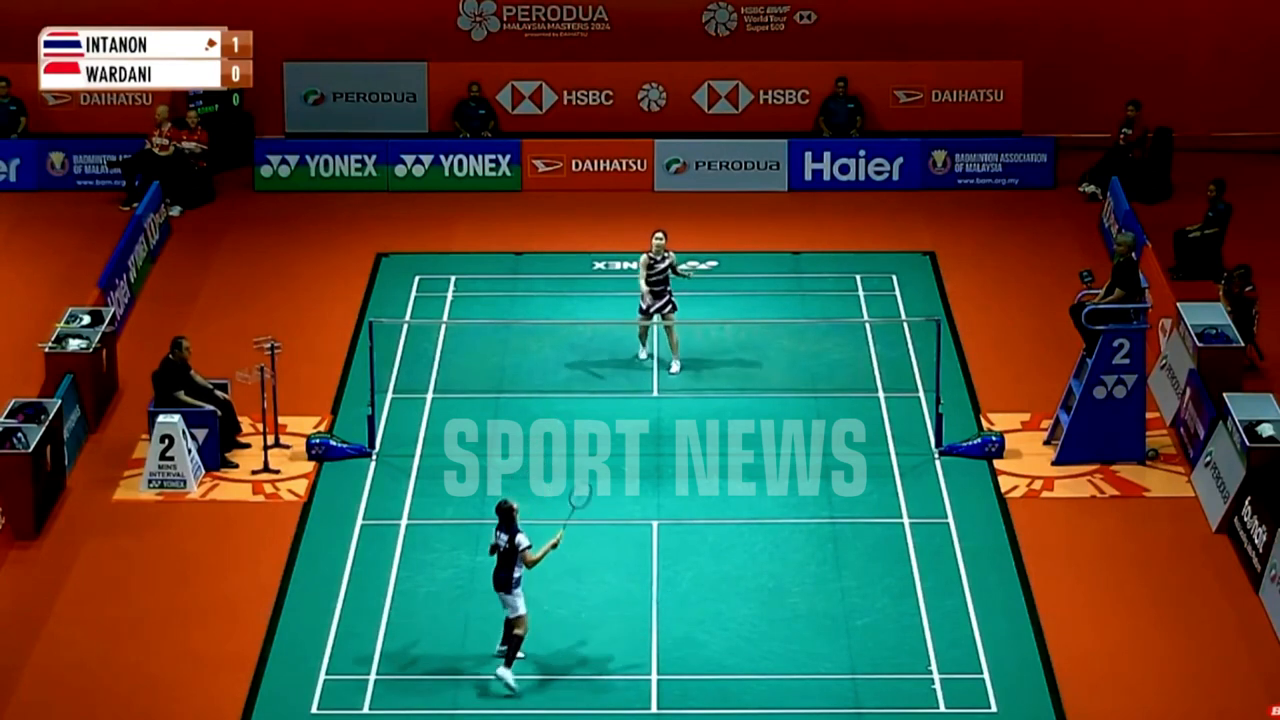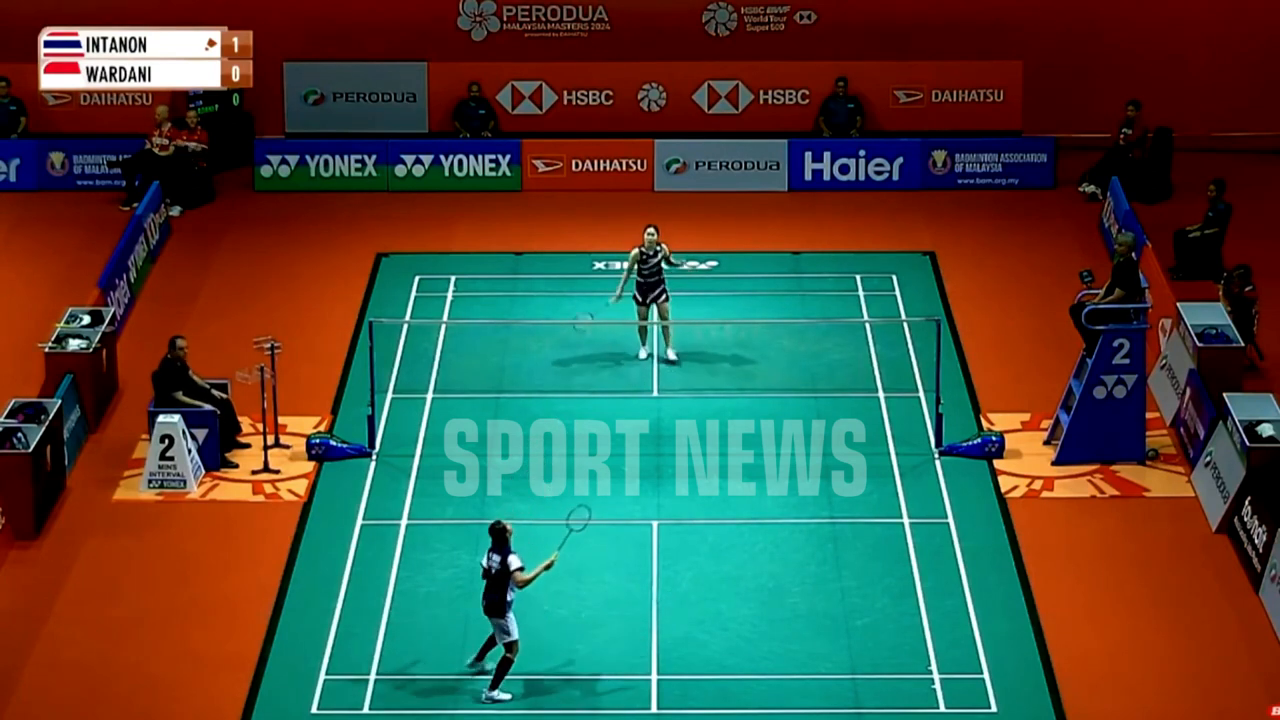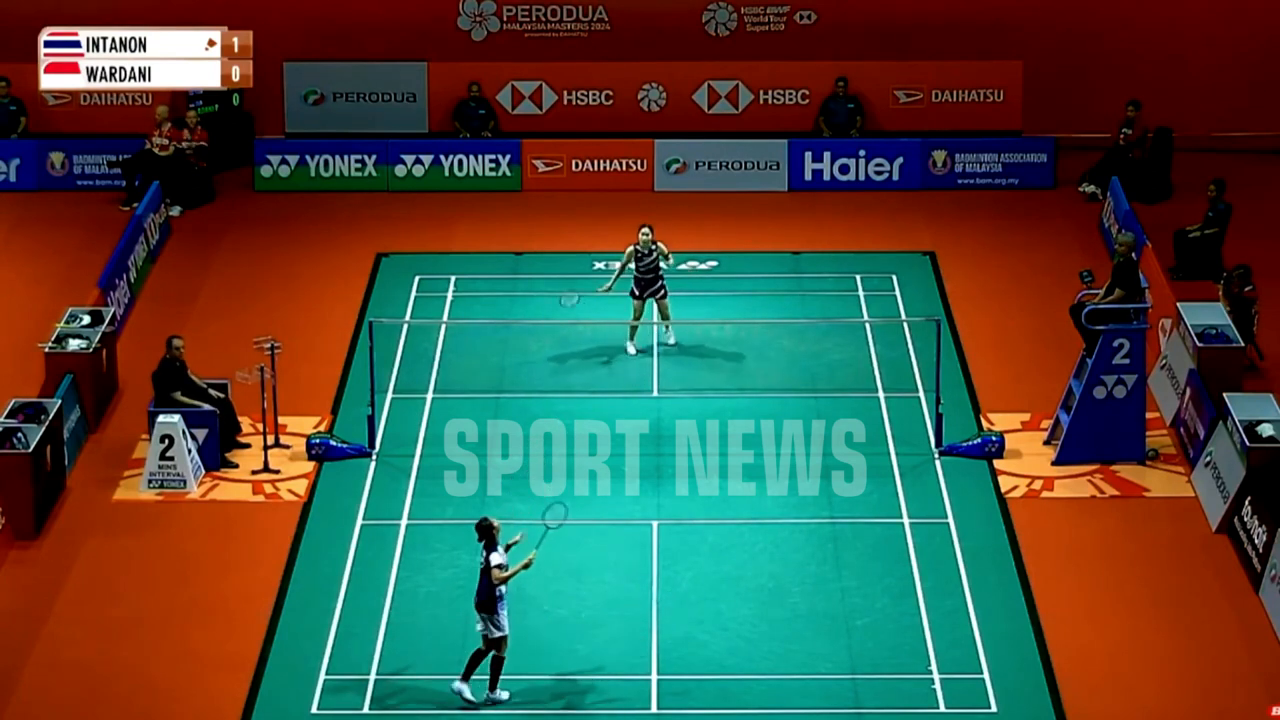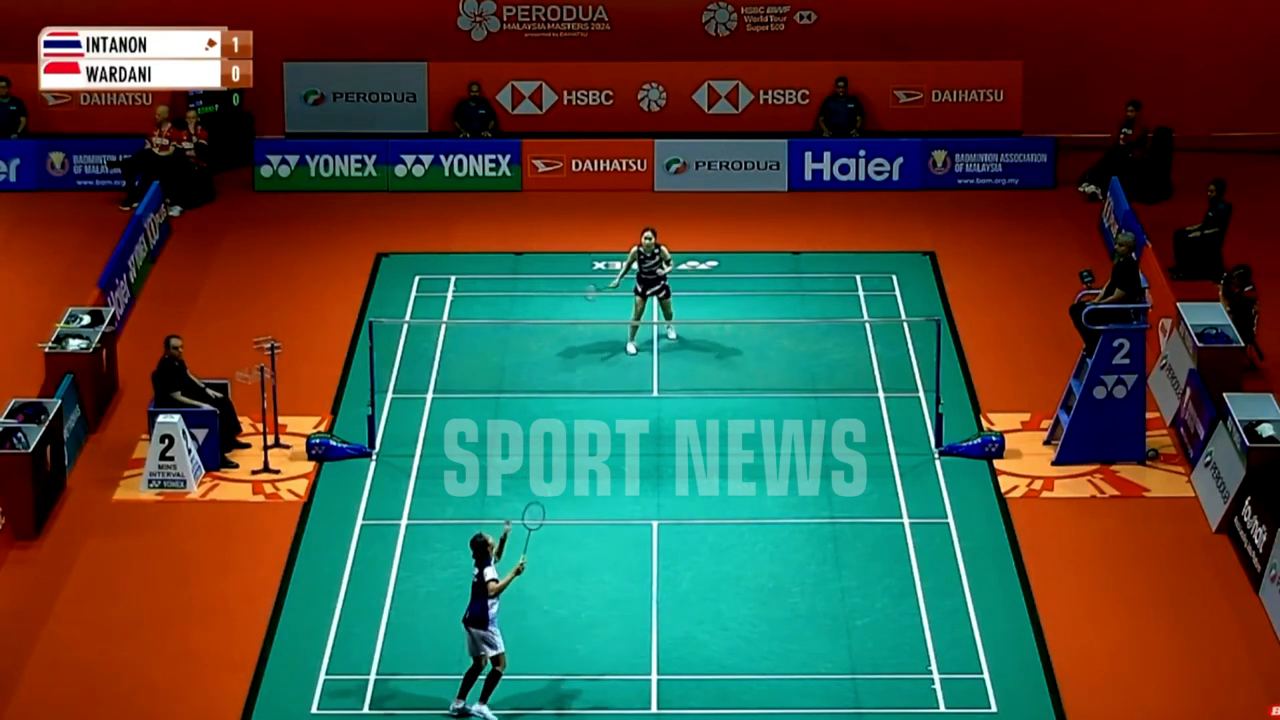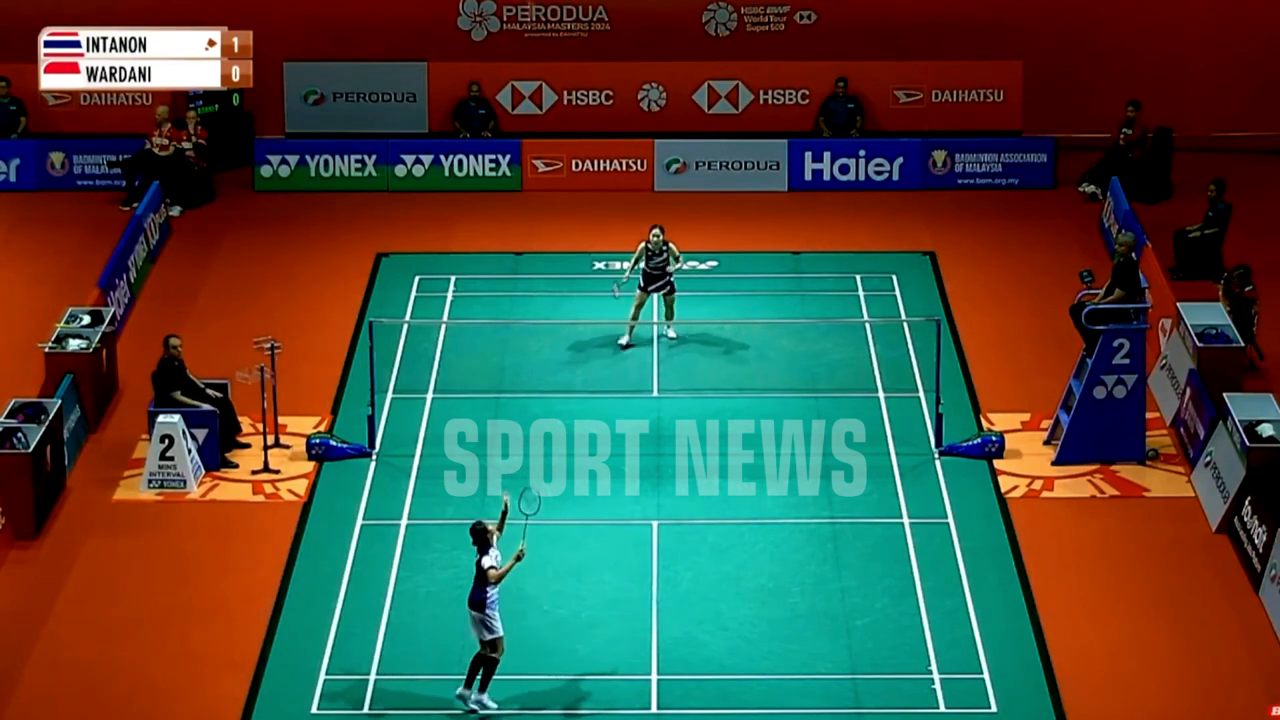
dt=0.2s
person 1, frame 1
left shoulder: (499, 528)
right shoulder: (518, 536)
left elbow: (492, 551)
right elbow: (529, 562)
right wrist: (549, 546)
left hip: (499, 579)
right hip: (510, 585)
left knee: (514, 614)
right knee: (521, 627)
left ankle: (504, 646)
right ankle: (505, 669)
person 1, frame 2
left shoulder: (492, 551)
right shoulder: (510, 557)
right elbow: (520, 582)
right wrist: (542, 568)
left hip: (488, 603)
right hip: (501, 607)
left knee: (499, 633)
right knee: (512, 649)
left ankle: (477, 661)
right ankle: (492, 691)
person 1, frame 3
left shoulder: (489, 547)
right shoulder: (495, 553)
right elbow: (497, 579)
left wrist: (510, 545)
right wrist: (521, 566)
left hip: (482, 602)
right hip: (493, 604)
left knee: (488, 645)
right knee: (500, 647)
left ankle: (462, 683)
right ankle: (493, 693)
person 1, frame 4
left shoulder: (482, 563)
right shoulder: (488, 569)
left elbow: (496, 558)
right elbow: (493, 591)
left wrist: (504, 537)
right wrist: (513, 573)
left hip: (471, 620)
right hip: (484, 623)
left knee: (478, 664)
right knee: (499, 664)
left ankle: (458, 703)
person 1, frame 5
left shoulder: (489, 544)
right shoulder: (487, 556)
left elbow: (499, 531)
right elbow: (494, 578)
left wrist: (504, 512)
right wrist: (514, 561)
left hip: (477, 605)
right hip: (484, 607)
left knee: (485, 650)
right knee: (497, 650)
left ankle: (466, 690)
right ankle: (480, 694)
